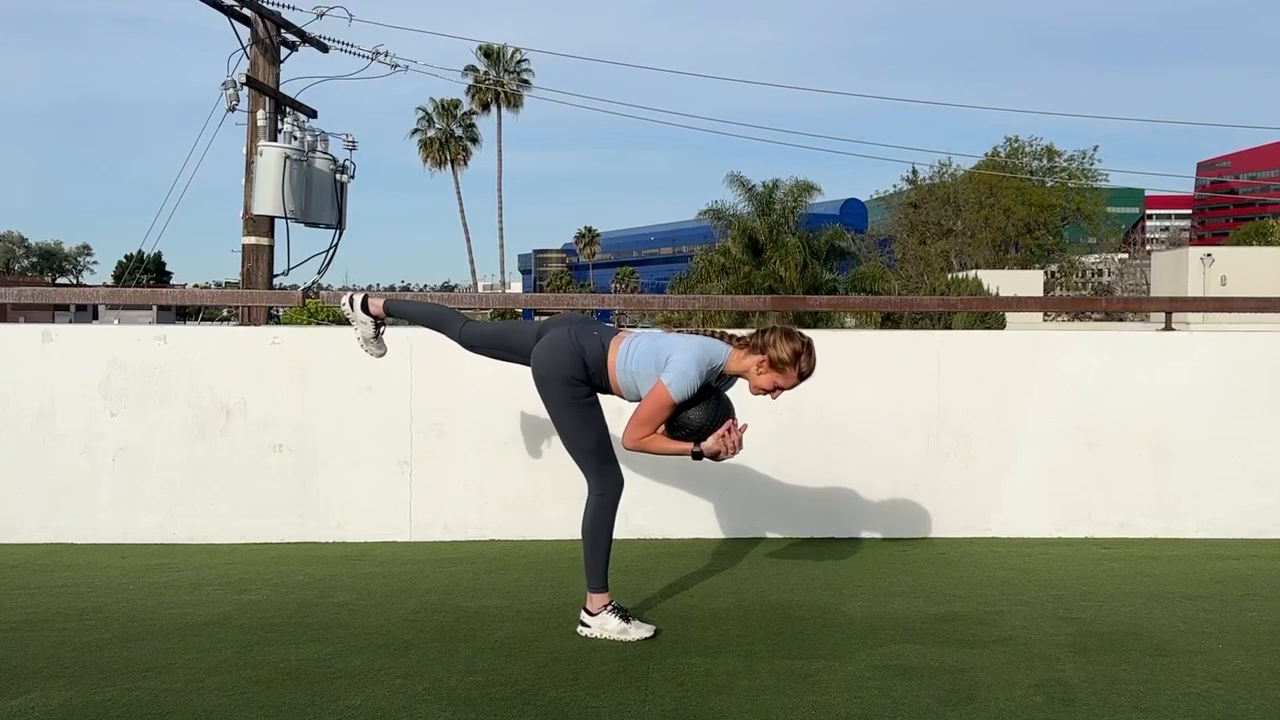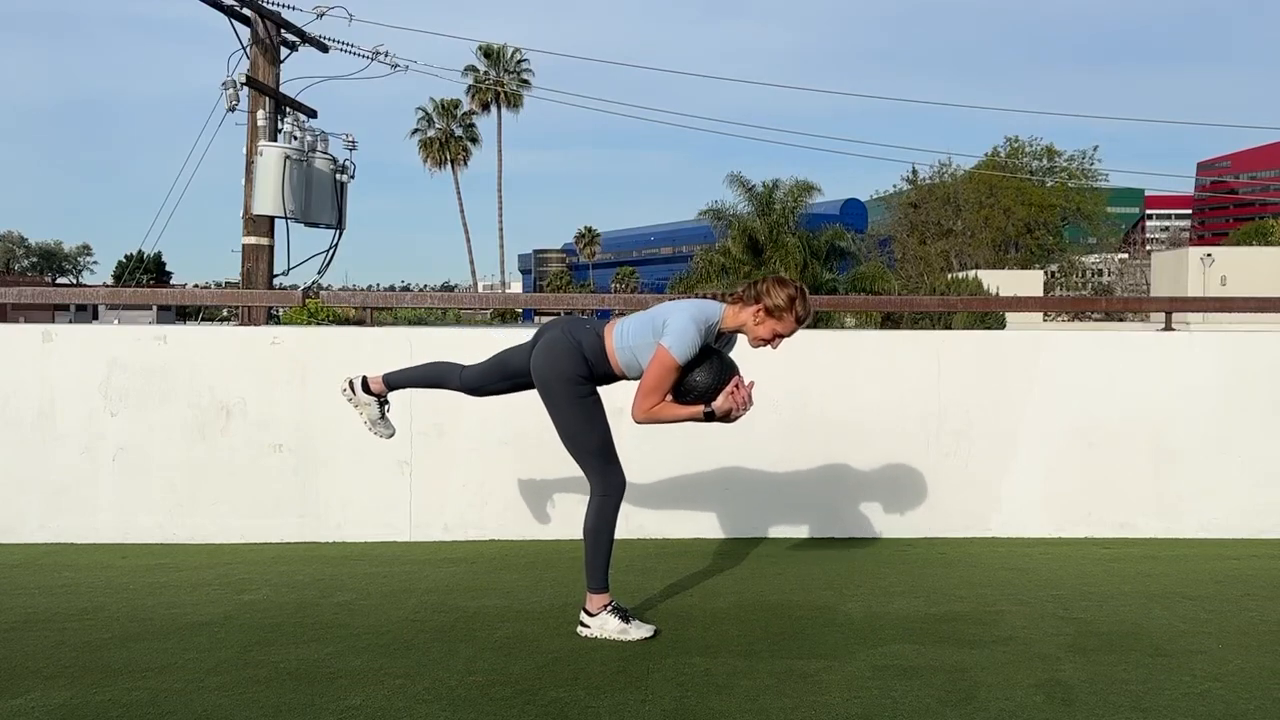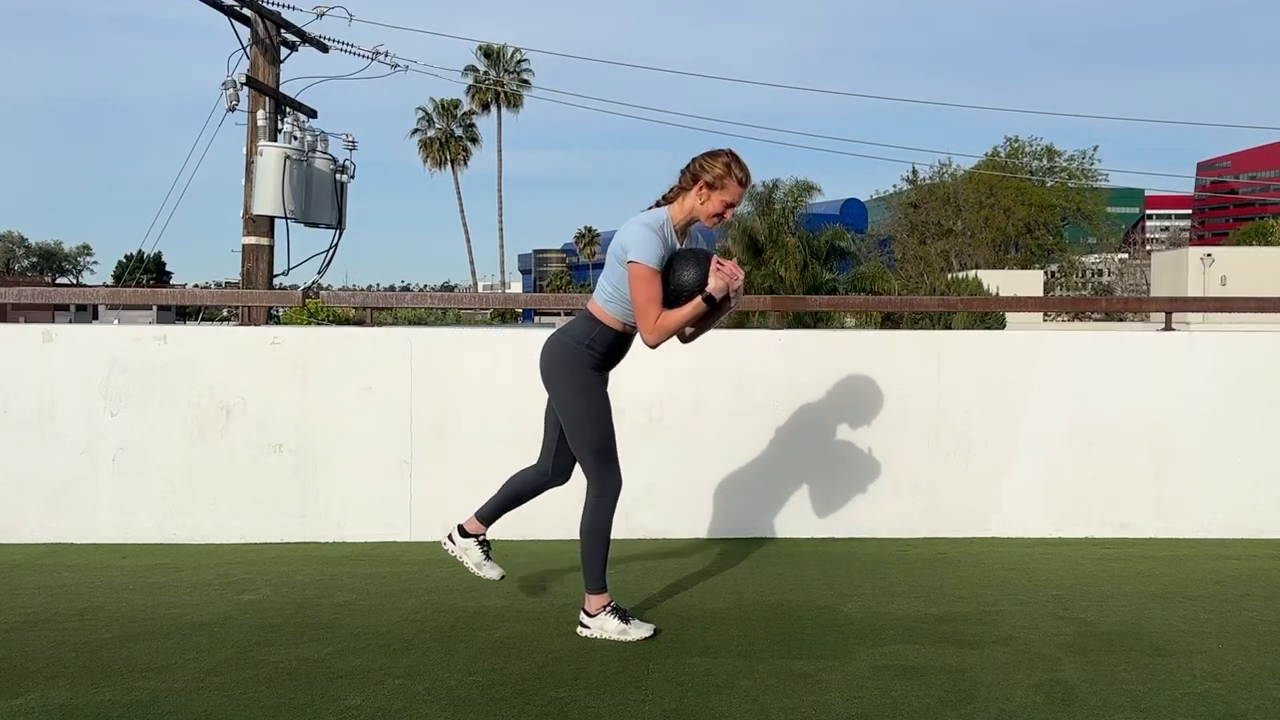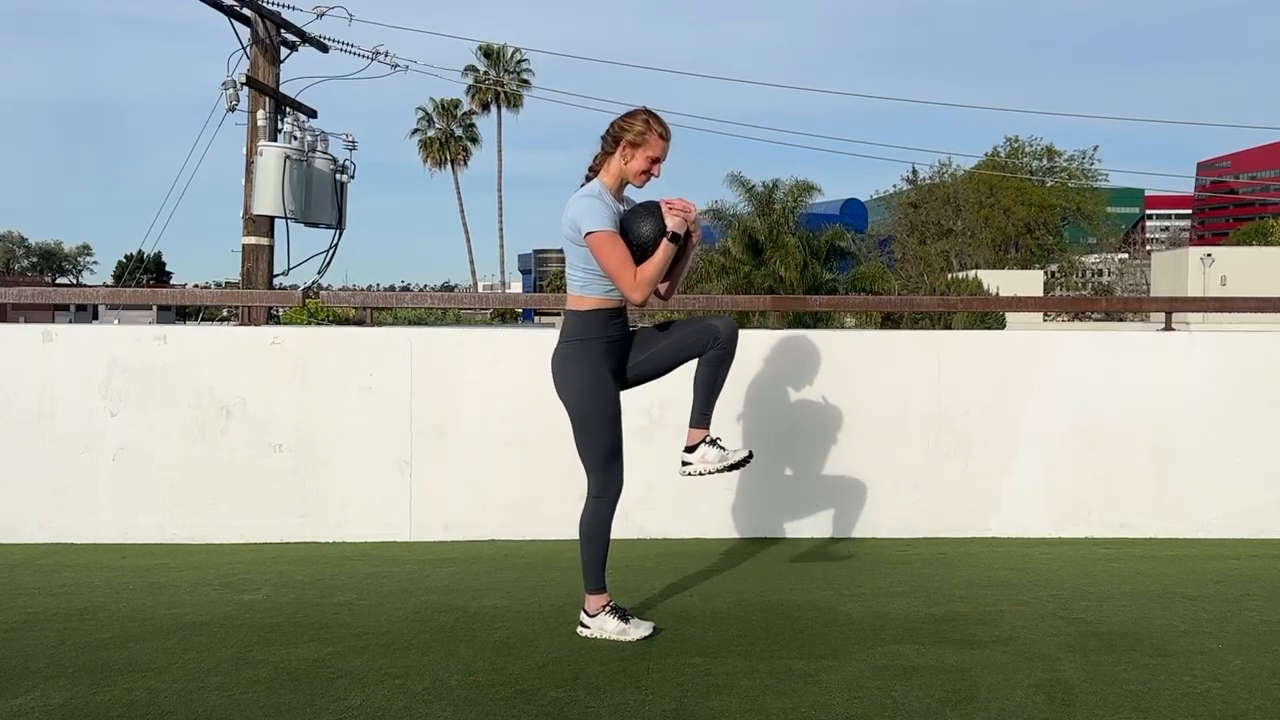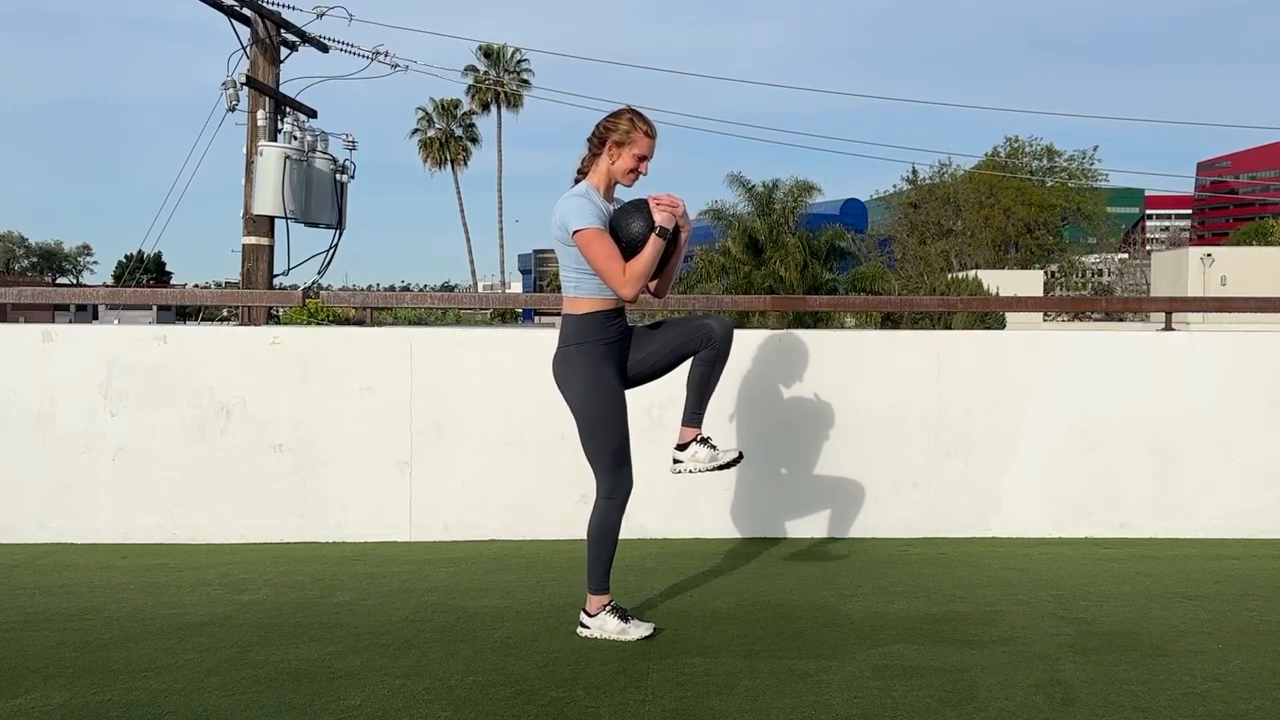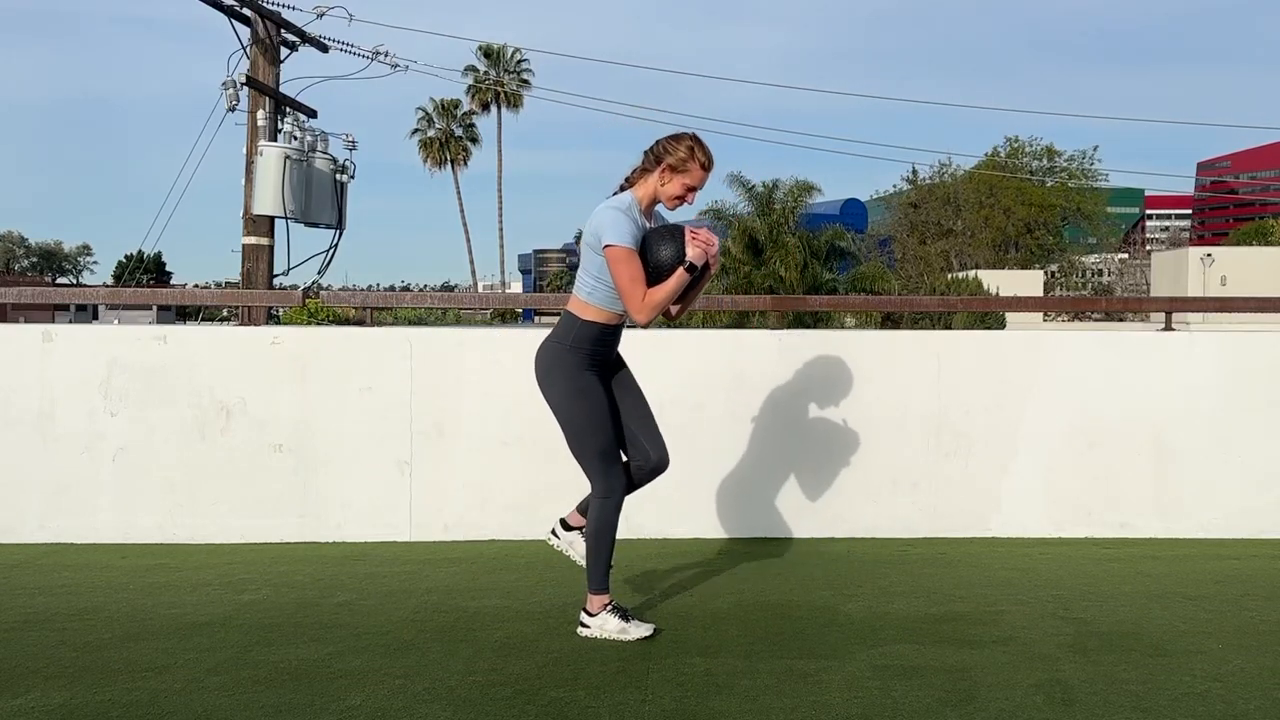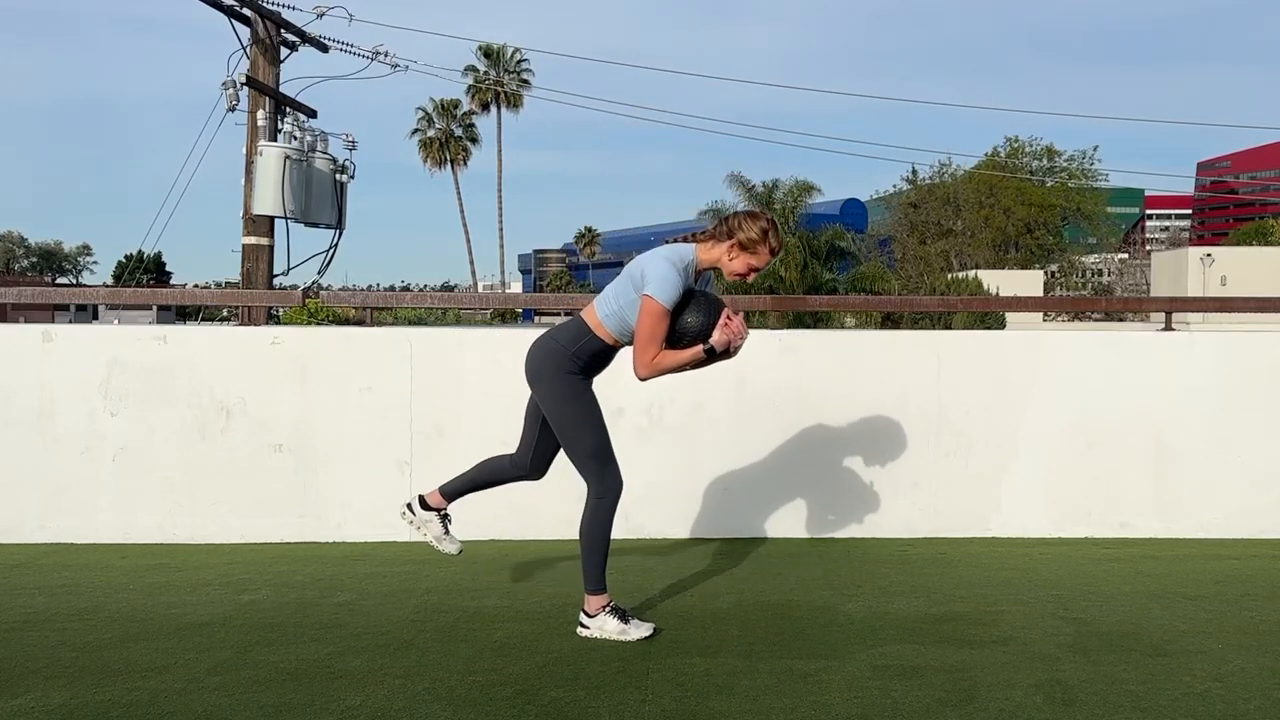
dt=0.4s
person 1, frame 1
left shoulder: (724, 364)
right shoulder: (693, 367)
right elbow: (635, 437)
left wrist: (714, 440)
right wrist: (700, 449)
left hip: (574, 335)
right hip: (563, 363)
left knee: (469, 333)
right knee: (606, 483)
left ankle: (374, 308)
right ankle: (597, 610)
person 1, frame 2
left shoulder: (723, 331)
right shoulder: (692, 326)
right elbow: (644, 410)
left wrist: (723, 406)
right wrist: (710, 410)
left hip: (565, 339)
right hip: (563, 364)
left knee: (472, 380)
right knee: (608, 483)
left ankle: (373, 388)
right ankle: (596, 610)
person 1, frame 3
left shoulder: (691, 238)
right shoulder: (645, 232)
left elbow: (687, 330)
right elbow: (654, 333)
left wrist: (721, 296)
right wrist: (711, 295)
left hip: (584, 357)
right hip: (574, 360)
left knee: (554, 470)
right knee: (604, 482)
left ankle: (470, 531)
right ankle: (595, 612)
person 1, frame 4
left shoulder: (623, 204)
right shoulder: (589, 205)
left elbow: (664, 287)
right elbow: (637, 289)
left wrist: (685, 238)
right wrist: (674, 234)
left hip: (620, 344)
right hip: (583, 352)
left knee: (721, 331)
right knee: (606, 482)
left ankle: (697, 443)
right ankle: (595, 611)
person 1, frame 5
left shoulder: (617, 206)
right shoulder: (578, 205)
left elbow: (658, 288)
right elbow: (628, 286)
left wrist: (679, 236)
right wrist: (661, 229)
left hip: (621, 344)
right hip: (586, 354)
left knee: (715, 330)
right knee: (615, 483)
left ankle: (688, 442)
right ankle: (596, 611)
person 1, frame 6
left shoulder: (654, 220)
right shoulder: (616, 218)
left elbow: (673, 311)
right elbow: (643, 311)
left wrist: (704, 270)
right wrist: (690, 263)
left hip: (602, 356)
right hip: (569, 360)
left knee: (650, 460)
right knee: (610, 482)
left ankle: (574, 525)
right ankle: (596, 611)
person 1, frame 7
left shoulder: (701, 274)
right shoulder: (668, 270)
left elbow: (668, 356)
right elbow: (646, 366)
left wrist: (723, 347)
right wrist: (711, 347)
left hip: (568, 361)
right hip: (561, 366)
left knee: (529, 464)
right knee: (606, 484)
left ankle: (431, 504)
right ankle: (595, 612)
